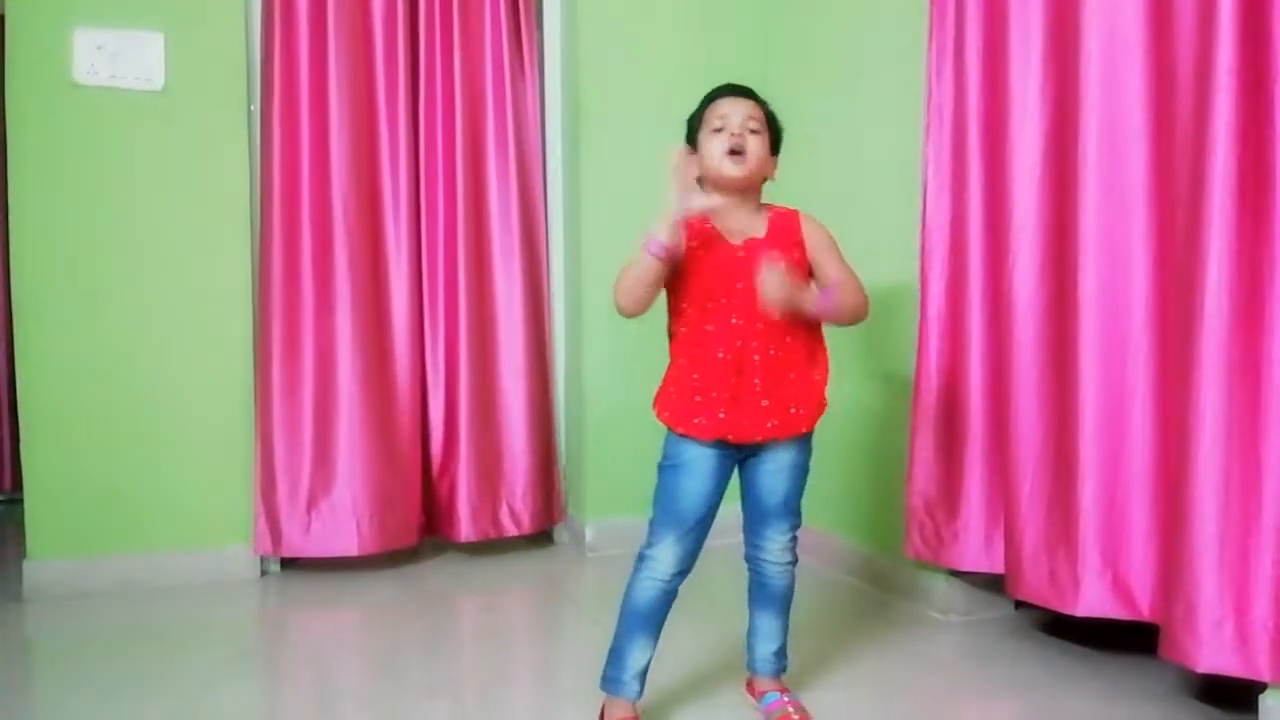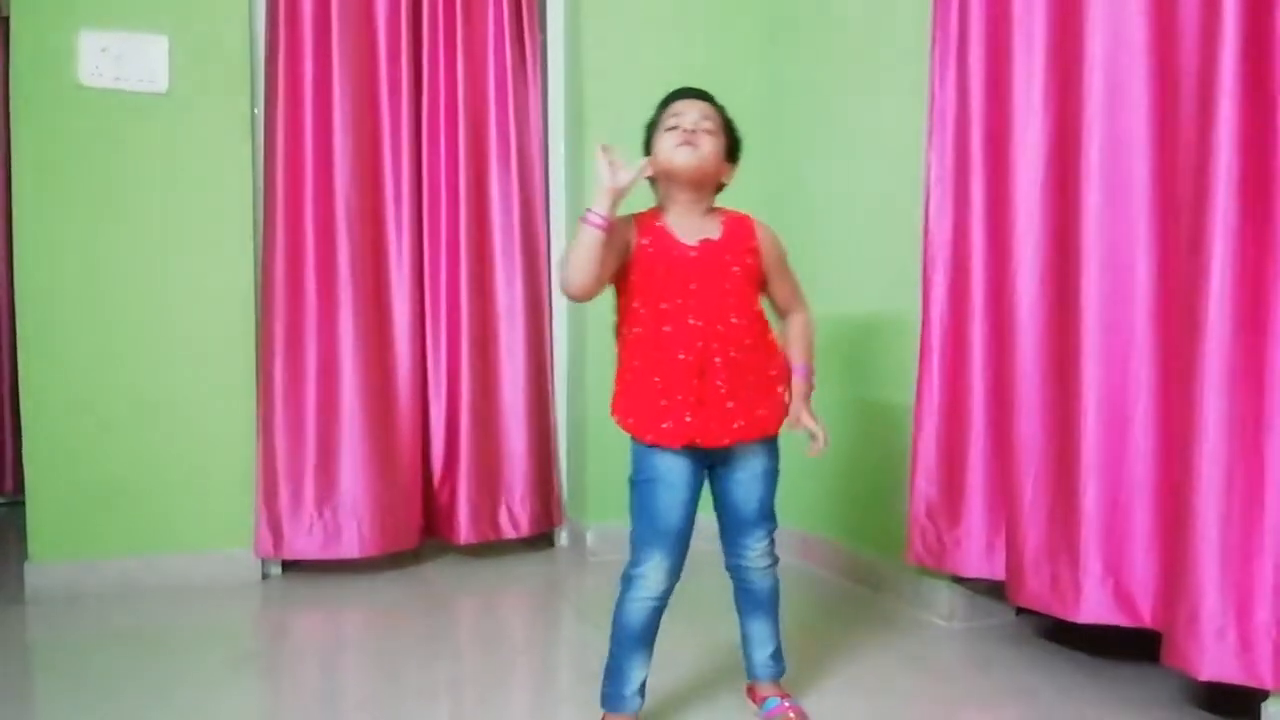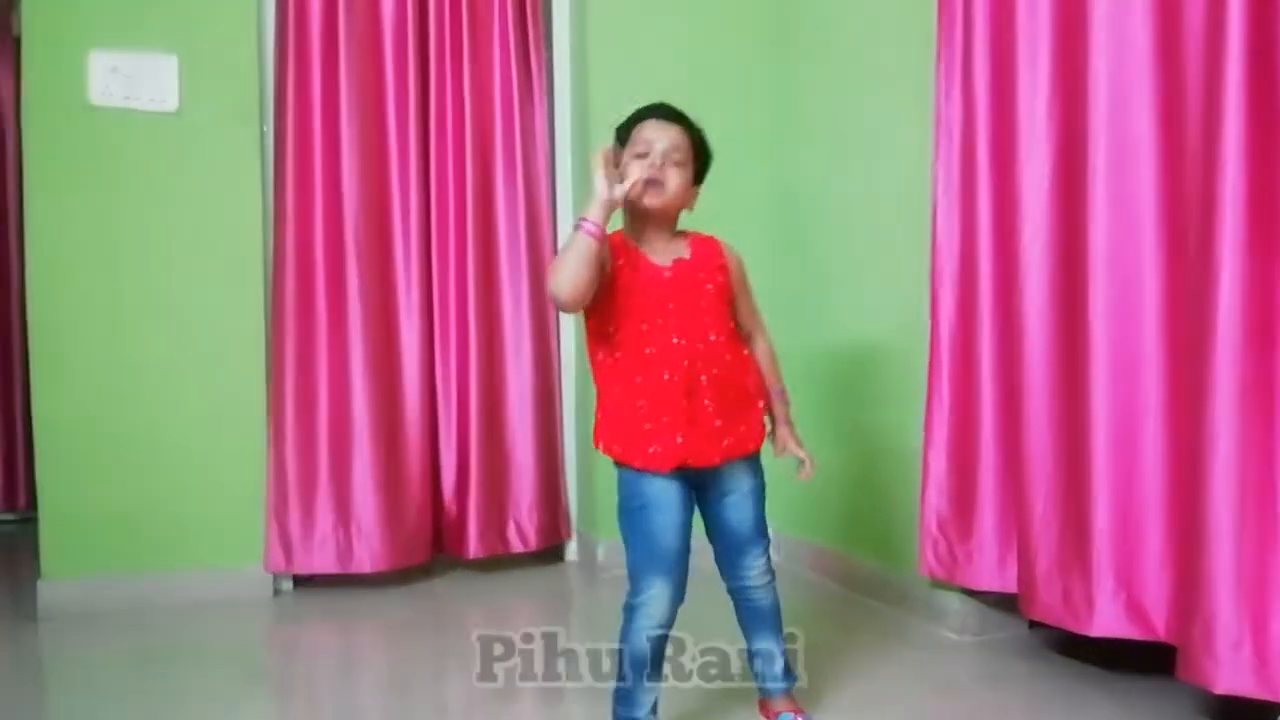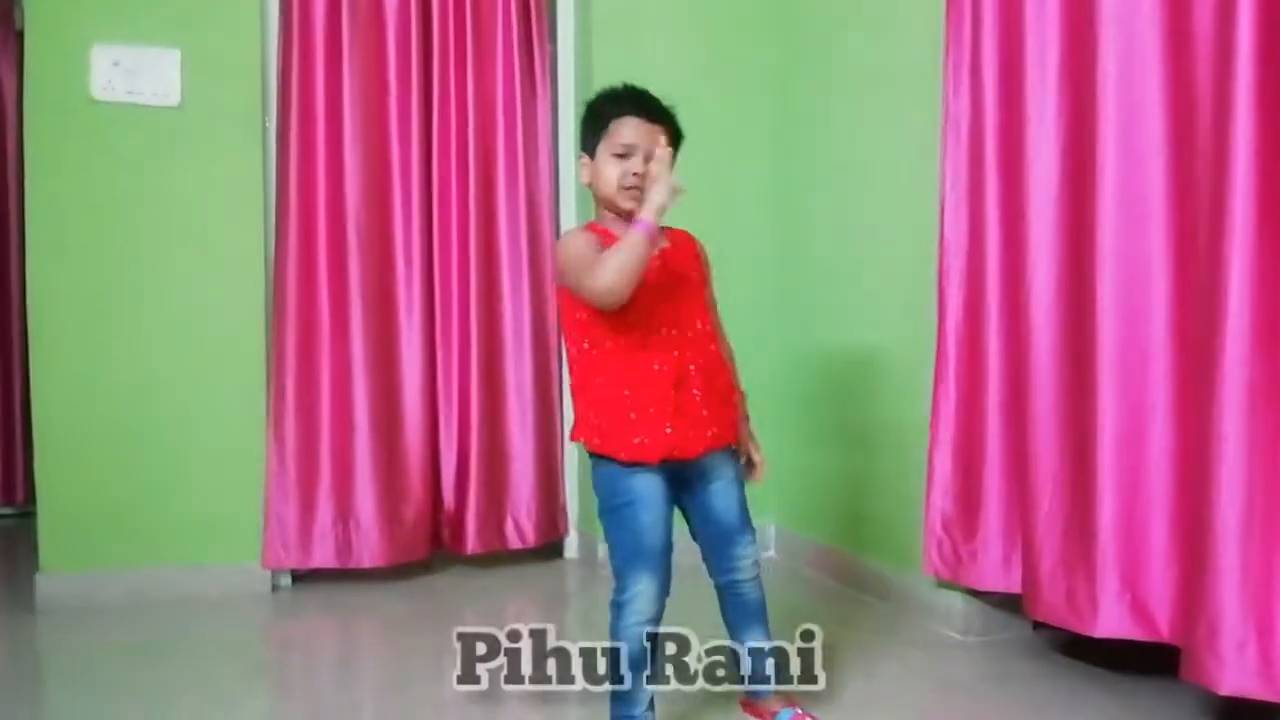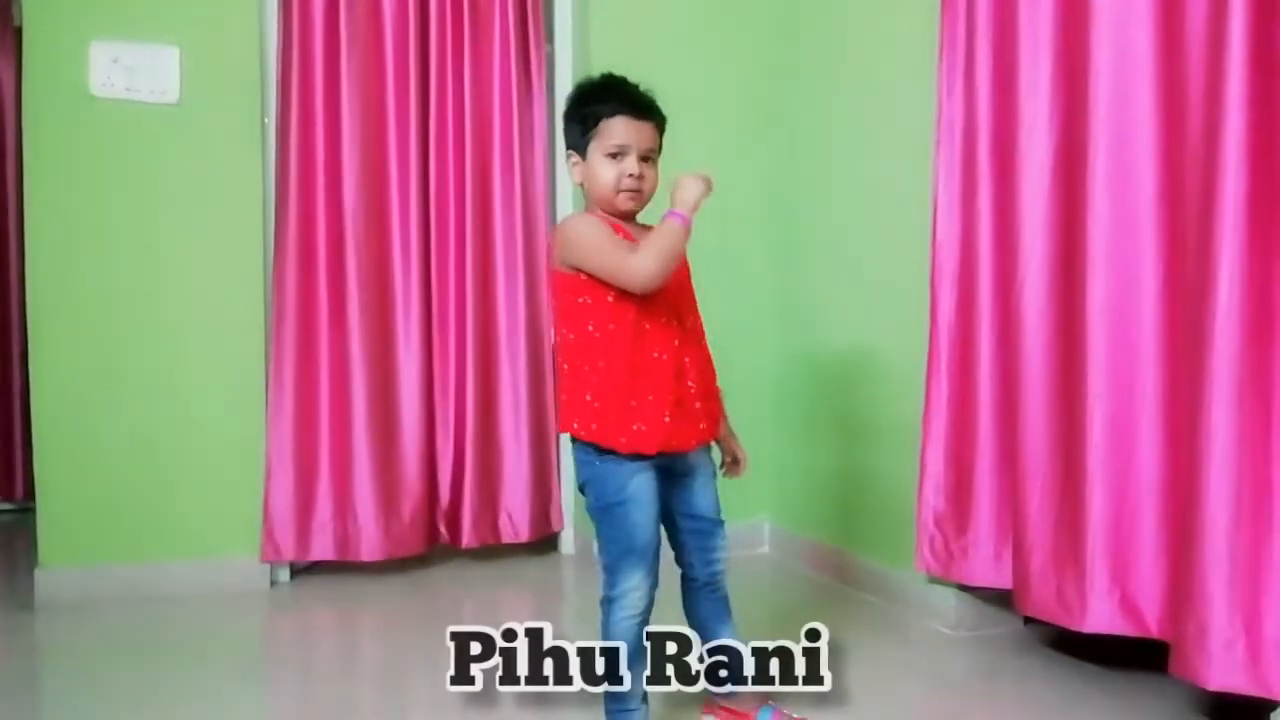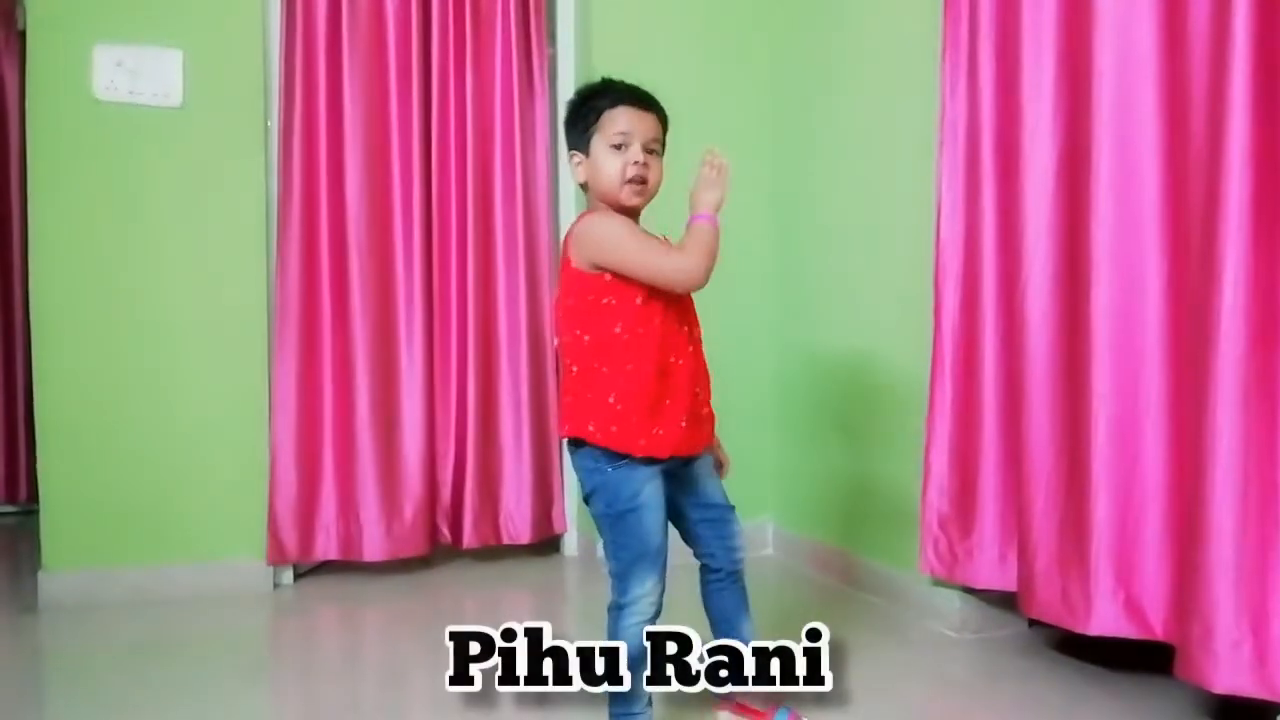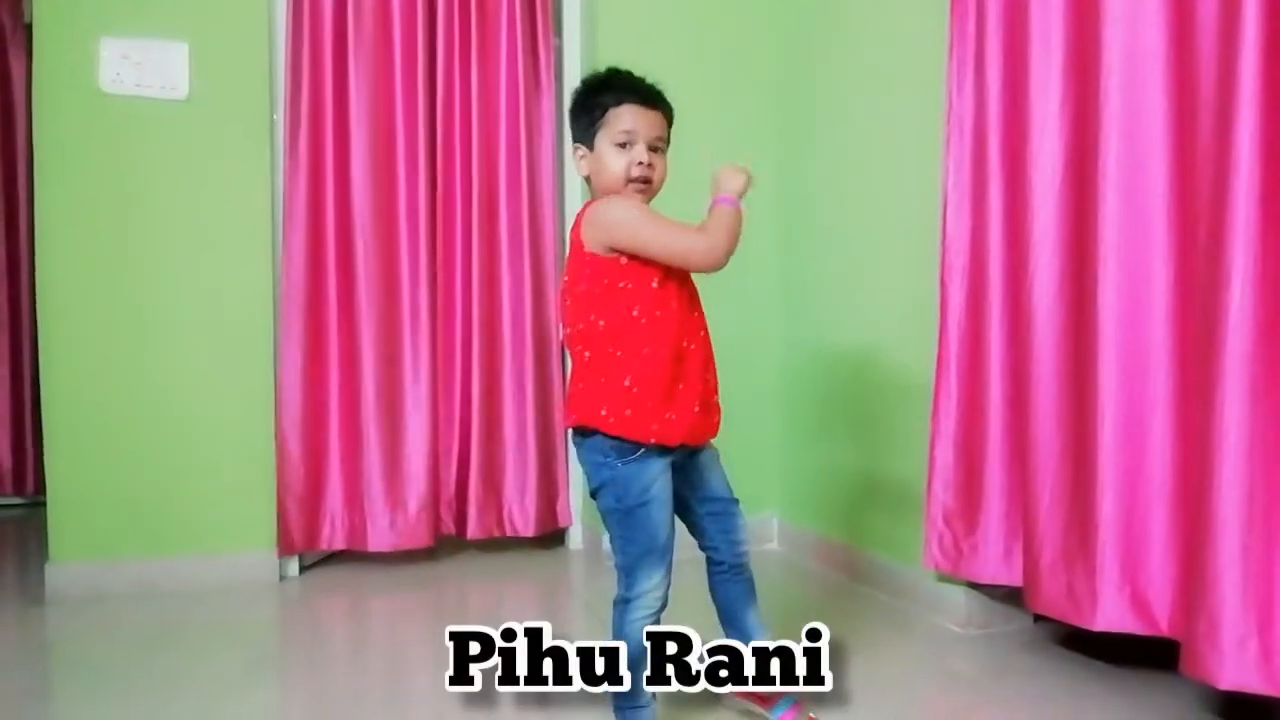
dt=0.2s
person 1, frame 1
left shoulder: (800, 230)
right shoulder: (678, 233)
left elbow: (854, 303)
right elbow: (627, 301)
left wrist: (802, 297)
right wrist: (669, 226)
left hip: (782, 424)
right hip: (697, 425)
left knee: (774, 553)
right knee: (662, 555)
person 1, frame 2
left shoulder: (752, 236)
right shoulder: (629, 237)
left elbow: (794, 312)
right elbow: (576, 285)
left wrist: (800, 394)
right wrist: (607, 198)
left hip: (748, 428)
right hip: (663, 434)
left knee: (755, 556)
right knee: (652, 571)
person 1, frame 3
left shoulder: (718, 257)
right shoulder: (598, 255)
left elbow: (752, 339)
right elbow: (564, 294)
left wrist: (781, 420)
right wrist: (599, 210)
left hip: (730, 449)
right hip: (646, 457)
left knee: (753, 574)
right knee: (655, 596)
person 1, frame 4
left shoulder: (686, 247)
right shoulder: (578, 245)
right elbow: (611, 287)
left wrist: (742, 426)
right wrist: (651, 210)
left hip: (704, 446)
right hip: (625, 452)
left knee: (739, 567)
right knee: (642, 591)
person 1, frame 5
left shoulder: (659, 243)
right shoulder: (578, 233)
right elbow: (645, 274)
left wrist: (721, 424)
right wrist: (684, 206)
left hip: (682, 441)
right hip: (612, 445)
left knee: (706, 563)
right knee: (631, 586)
person 1, frame 6
left shoulder: (643, 246)
right shoulder: (597, 232)
right elbow: (692, 270)
left wrist: (706, 434)
right wrist: (707, 205)
left hip: (675, 442)
right hip: (616, 447)
left knee: (725, 551)
right knee: (640, 591)
person 1, frame 7
left shoulder: (641, 234)
right shoulder: (609, 217)
right elbow: (710, 251)
right wrist: (728, 194)
left hip: (679, 434)
right hip: (622, 438)
left knee: (730, 544)
right knee: (646, 584)
